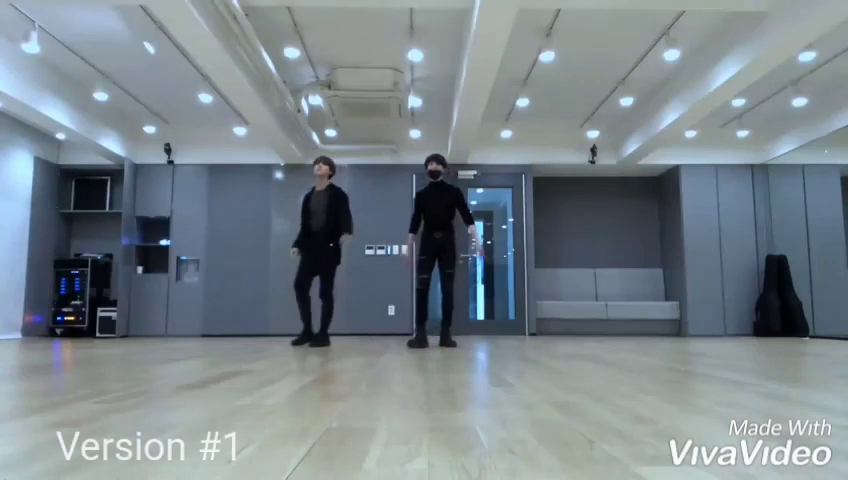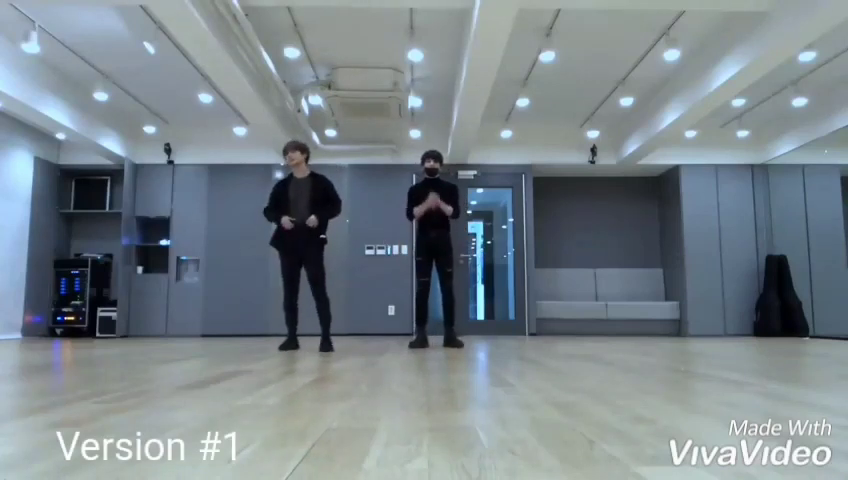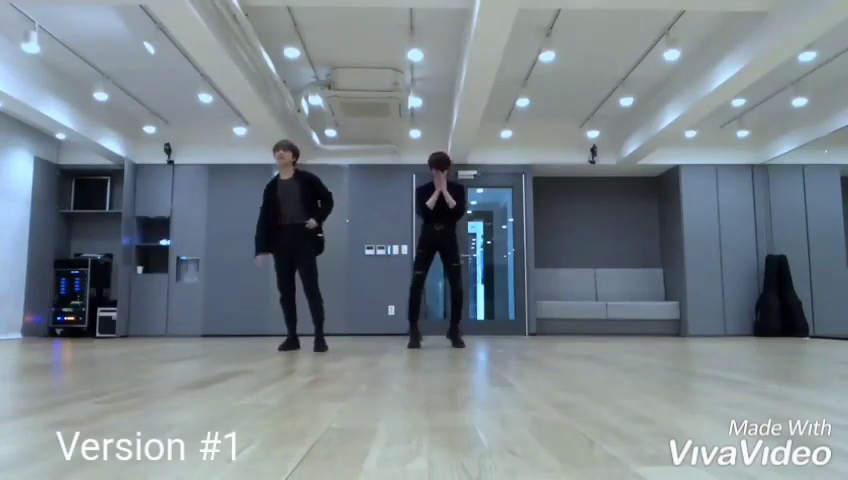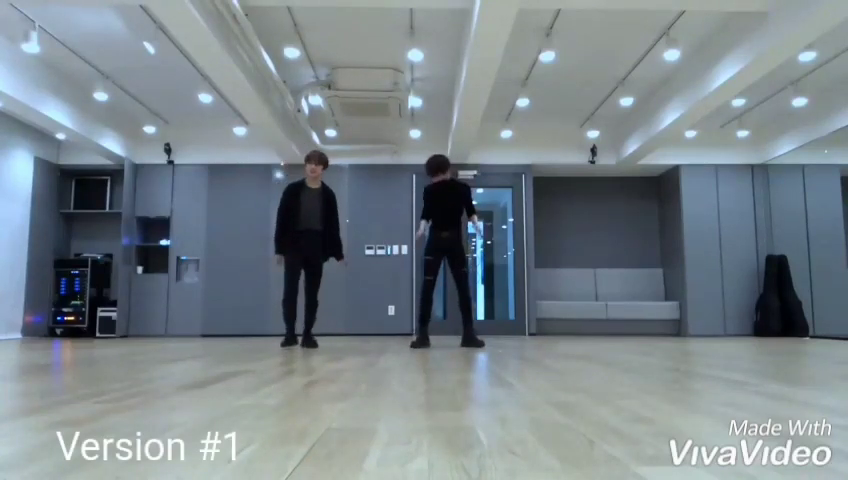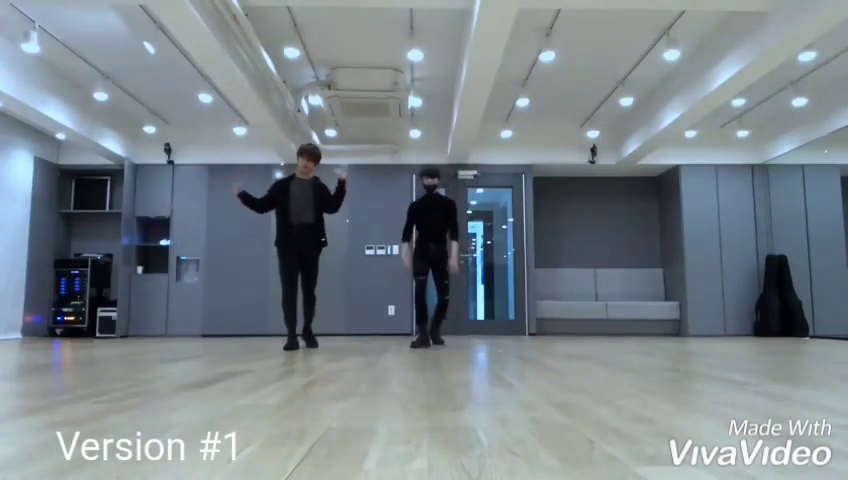
dt=1s
person 1, frame 1
left shoulder: (337, 194)
right shoulder: (309, 196)
left elbow: (344, 218)
right elbow: (304, 224)
left wrist: (346, 233)
right wrist: (297, 244)
left hip: (330, 246)
right hip: (311, 246)
left knee: (325, 291)
right knee: (300, 285)
left ankle: (323, 334)
right ankle: (307, 331)
person 1, frame 2
left shoulder: (320, 182)
right shoulder: (282, 186)
left elbow: (336, 206)
right elbow: (268, 210)
left wrist: (319, 217)
right wrist: (279, 218)
left hip: (312, 240)
right hip: (288, 241)
left knee: (318, 288)
right knee: (289, 290)
left ankle: (326, 336)
right ankle: (292, 337)
person 1, frame 3
left shoulder: (308, 180)
right shoulder: (271, 187)
left elbow: (328, 200)
right elbow: (264, 219)
left wrist: (318, 218)
right wrist: (261, 249)
left hip: (305, 238)
right hip: (281, 241)
left knee: (311, 287)
right knee: (286, 290)
left ankle: (319, 335)
right ankle: (292, 336)
person 1, frame 4
left shoulder: (328, 195)
right shoulder: (292, 190)
left elbow: (333, 225)
right elbow: (282, 220)
left wrist: (338, 253)
right wrist: (279, 249)
left hip: (317, 247)
right hip: (294, 245)
left knee: (312, 293)
right knee: (290, 290)
left ankle: (308, 334)
right ankle: (290, 333)
person 1, frame 5
left shoulder: (320, 187)
right shoulder: (282, 185)
left elbow: (332, 207)
right elbow: (262, 206)
left wrist: (341, 185)
right wrist: (243, 195)
left hip: (311, 241)
right hip: (287, 241)
left knee: (309, 289)
right knee: (289, 290)
left ankle: (307, 330)
right ankle: (291, 335)
person 2, frame 1
left shoulder: (454, 192)
right shoulder: (421, 195)
left elbow: (467, 216)
right elbow: (416, 222)
left wrist: (476, 240)
right wrist: (409, 249)
left hip: (447, 242)
right hip: (427, 242)
left knee: (447, 288)
right knee: (422, 287)
left ankle: (445, 333)
right ankle: (420, 333)
person 2, frame 2
left shoulder: (450, 188)
right shoulder: (416, 189)
left elbow: (455, 212)
right elbow: (410, 214)
left wrist: (439, 204)
right wrist: (426, 205)
left hip: (443, 239)
right hip: (423, 240)
left knee: (447, 287)
right knee: (422, 287)
left ankle: (450, 333)
right ankle: (420, 334)
person 2, frame 3
left shoulder: (457, 189)
right shoulder: (423, 190)
left elbow: (459, 213)
right elbow: (422, 212)
left wrist: (445, 190)
right wrist: (437, 191)
left hip: (448, 237)
right hip: (428, 236)
left knee: (456, 284)
right knee: (417, 283)
left ankle: (454, 329)
right ankle: (414, 330)
person 2, frame 4
left shoulder: (462, 189)
right shoulder: (429, 191)
left elbow: (470, 211)
left wrist: (476, 223)
right wrist: (421, 229)
left hip: (455, 240)
right hip: (434, 241)
left knee: (463, 287)
right knee: (427, 287)
left ankle: (468, 334)
right ankle: (423, 334)
person 2, frame 5
left shoulder: (448, 204)
right shoulder: (415, 205)
left elbow: (453, 232)
right elbow: (407, 232)
left wrist: (453, 257)
right wrist: (406, 256)
left hip: (440, 252)
right hip: (421, 252)
left knee: (444, 296)
right knee: (420, 290)
left ankle: (434, 330)
right ankle: (423, 334)
